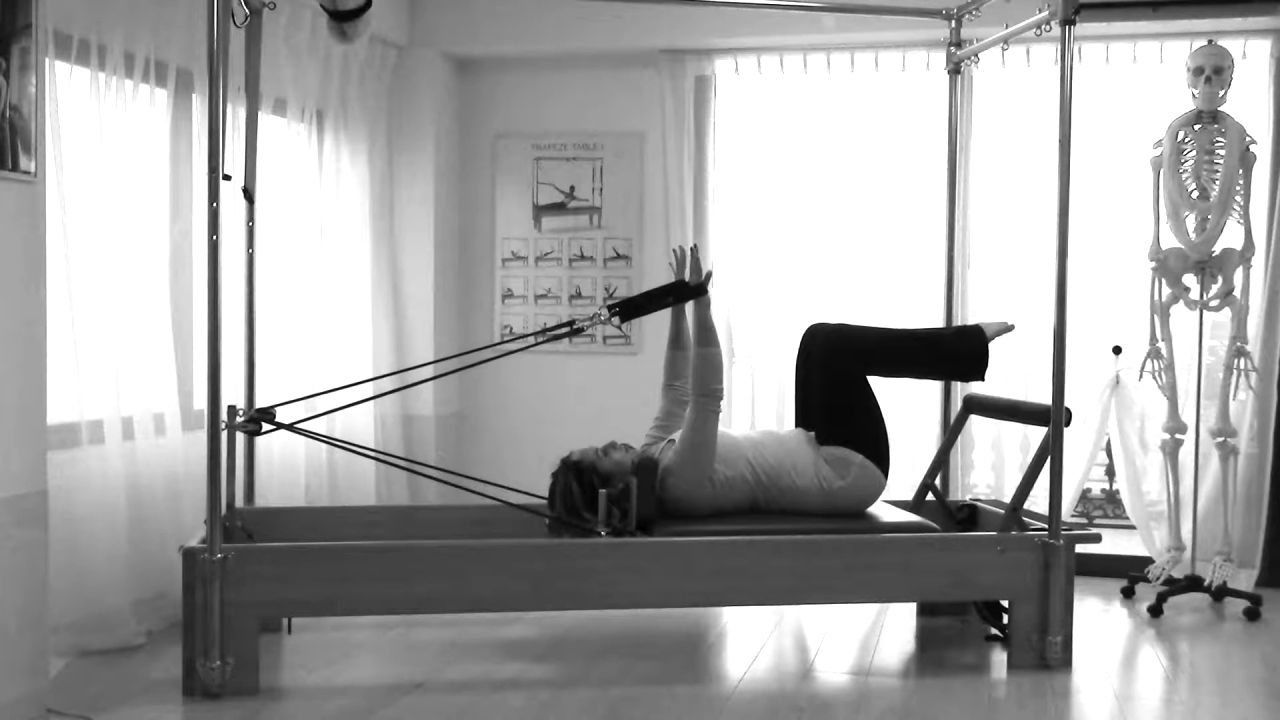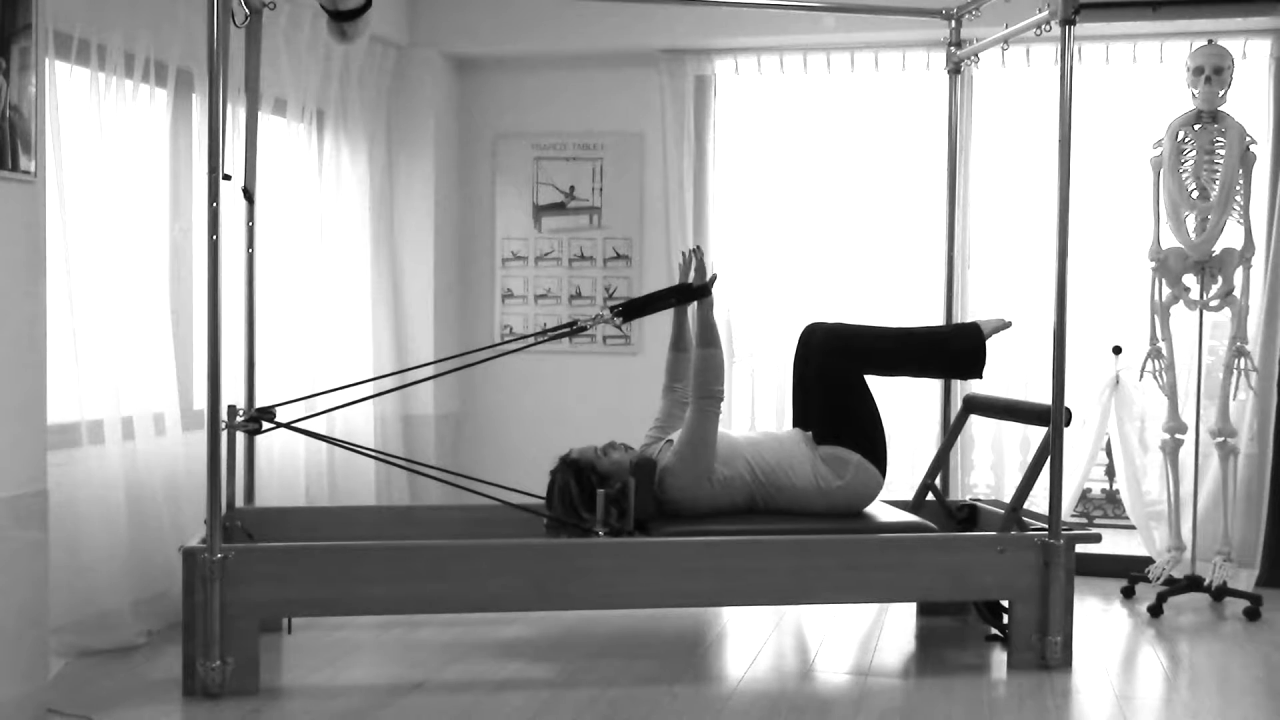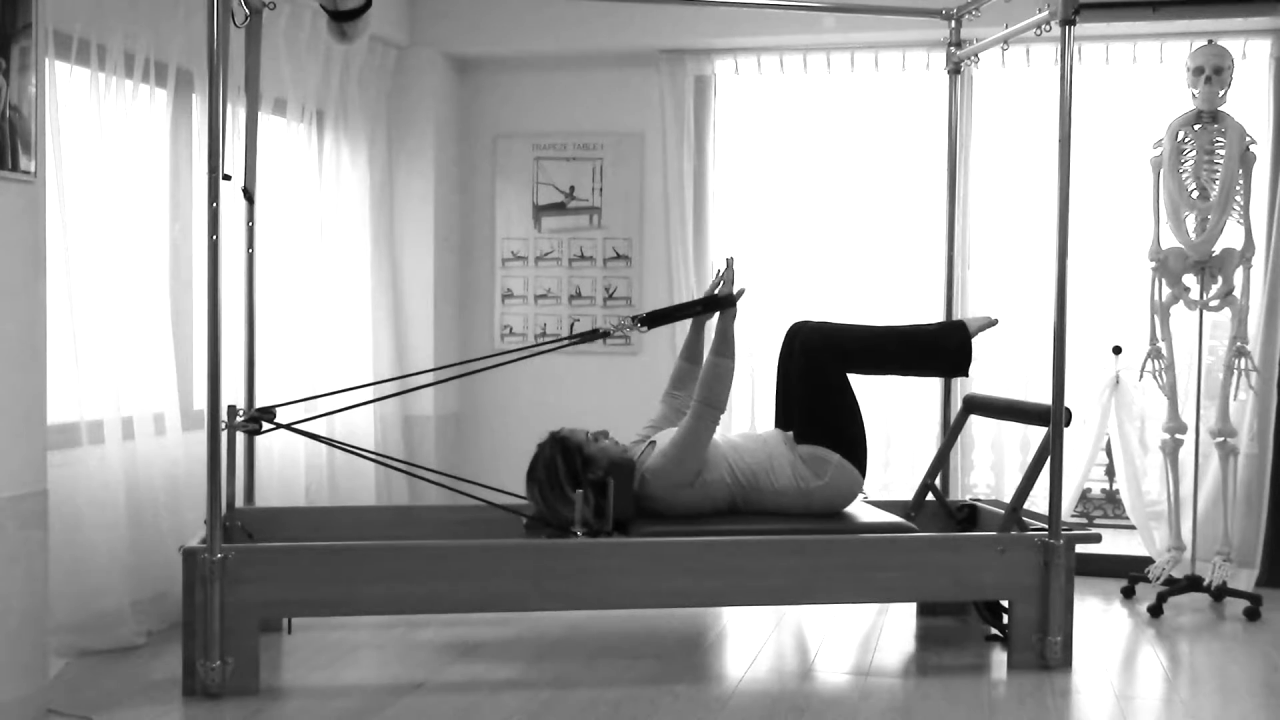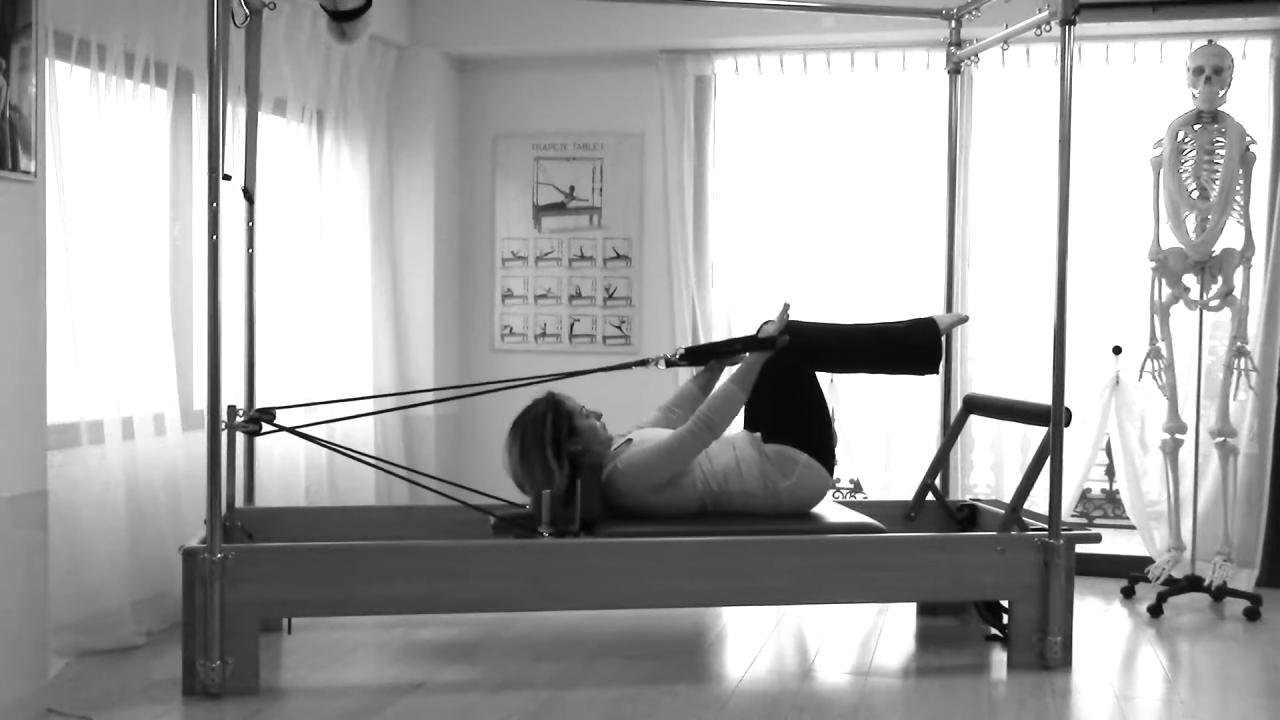
dt=0.4s
person 1, frame 1
left shoulder: (655, 455)
right shoulder: (678, 481)
left elbow: (676, 391)
right elbow: (705, 399)
left wrist: (678, 306)
right wrist: (700, 306)
left hip: (812, 460)
right hip: (847, 473)
left knee: (821, 339)
right knee: (833, 345)
left ankle: (965, 347)
right ankle: (970, 346)
person 1, frame 2
left shoulder: (654, 455)
right shoulder: (677, 480)
left elbow: (677, 392)
right elbow: (705, 400)
left wrist: (681, 308)
right wrist: (703, 309)
left hip: (810, 458)
right hip: (844, 472)
left knee: (818, 339)
right knee: (831, 344)
left ankle: (964, 344)
right ankle: (968, 343)
person 1, frame 3
left shoulder: (638, 457)
right shoulder: (659, 478)
left elbow: (677, 399)
right elbow: (707, 407)
left wrist: (700, 321)
right wrist: (725, 321)
left hip: (791, 459)
right hip: (824, 472)
left knee: (803, 338)
right knee: (815, 343)
left ankle: (950, 341)
right ankle: (954, 340)
person 1, frame 4
left shoulder: (611, 457)
right shoulder: (629, 473)
left elbow: (675, 413)
right elbow: (706, 426)
left wrist: (717, 363)
right wrist: (759, 355)
left hip: (764, 460)
right hip: (793, 473)
left knee: (781, 341)
right knee: (787, 347)
left ankle: (921, 340)
right ankle: (925, 338)
